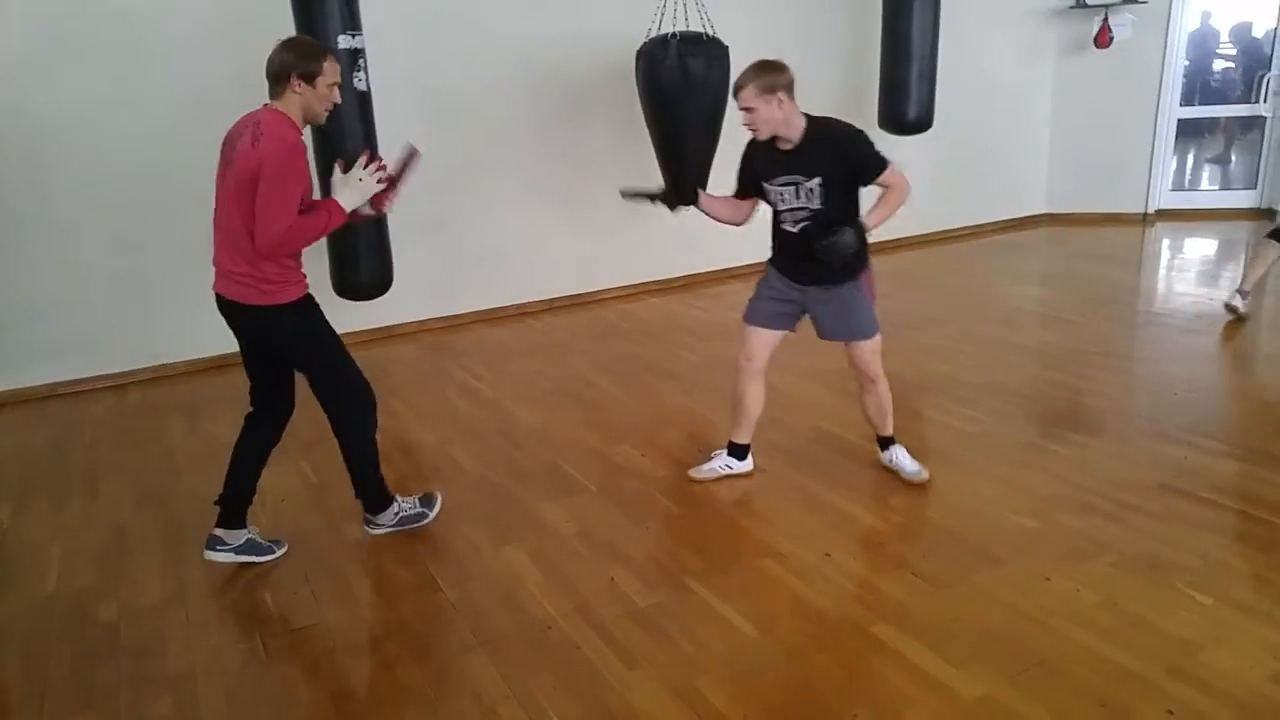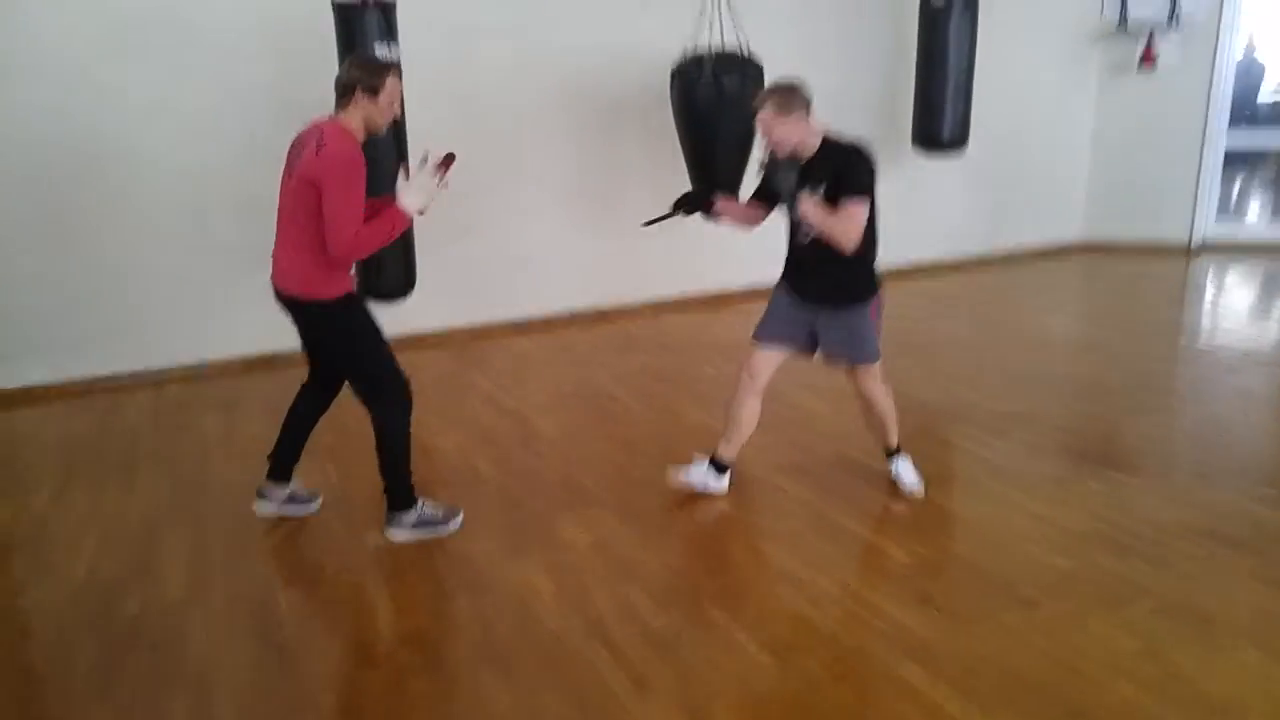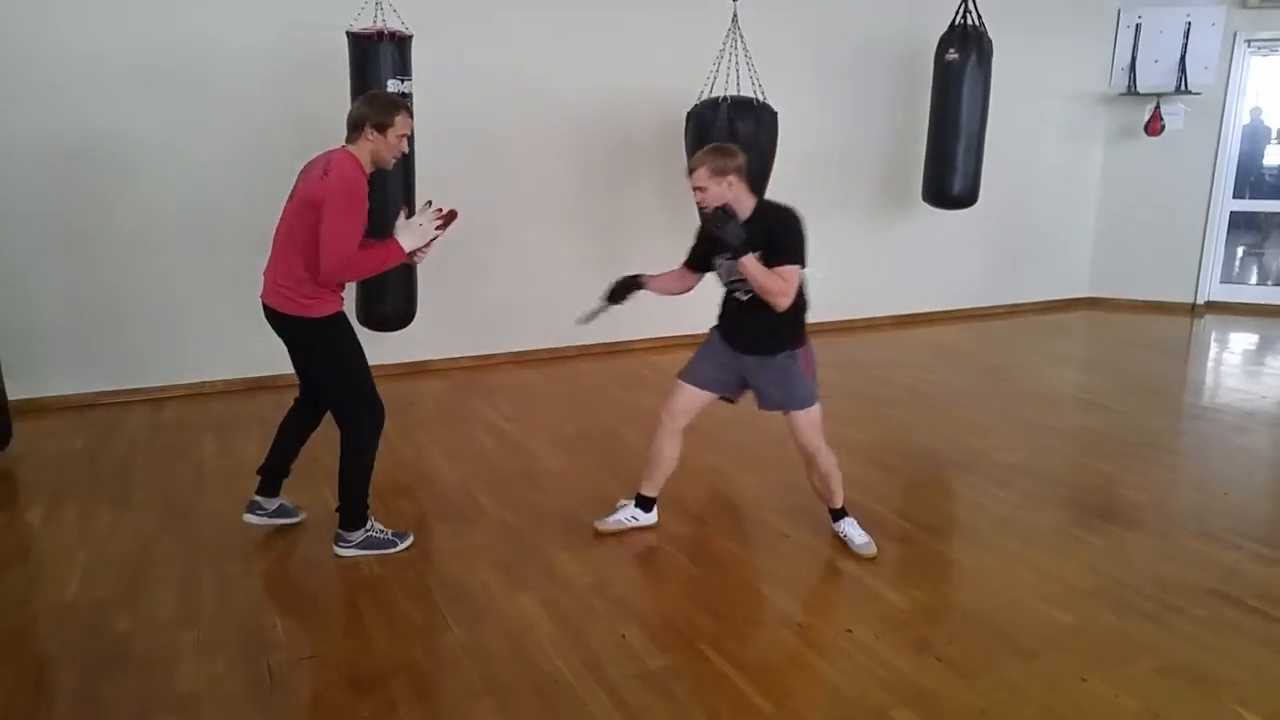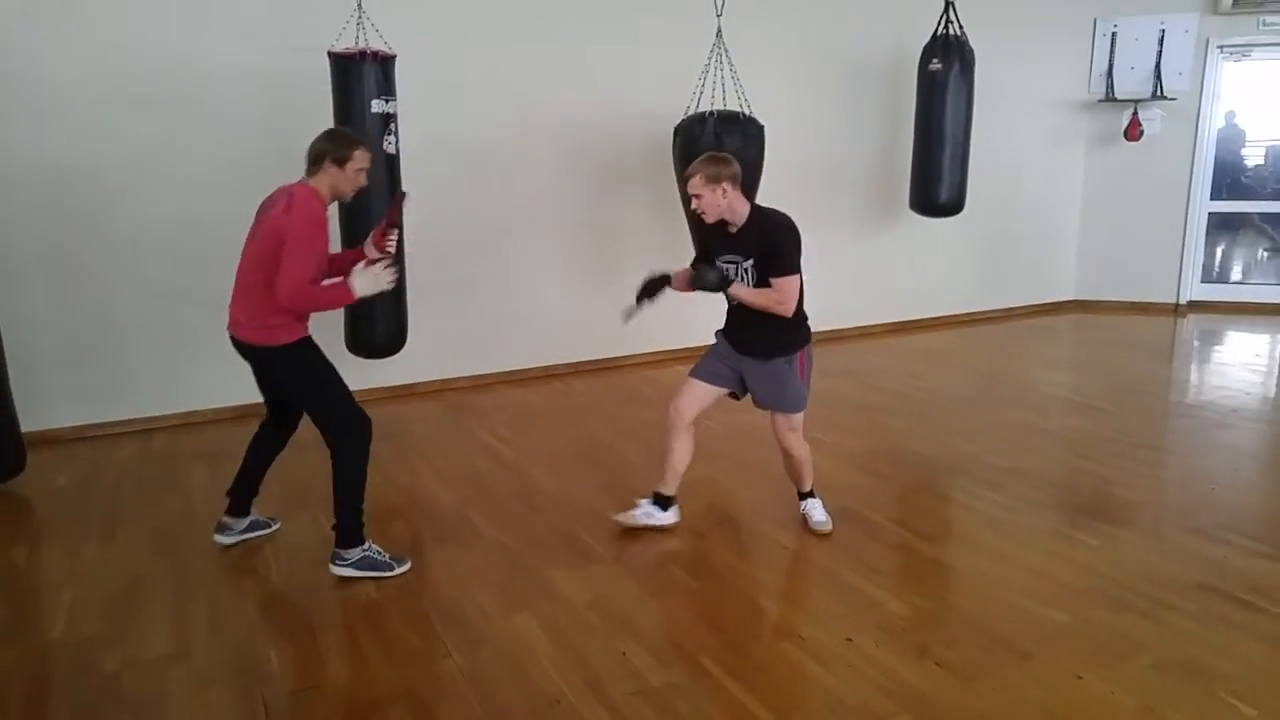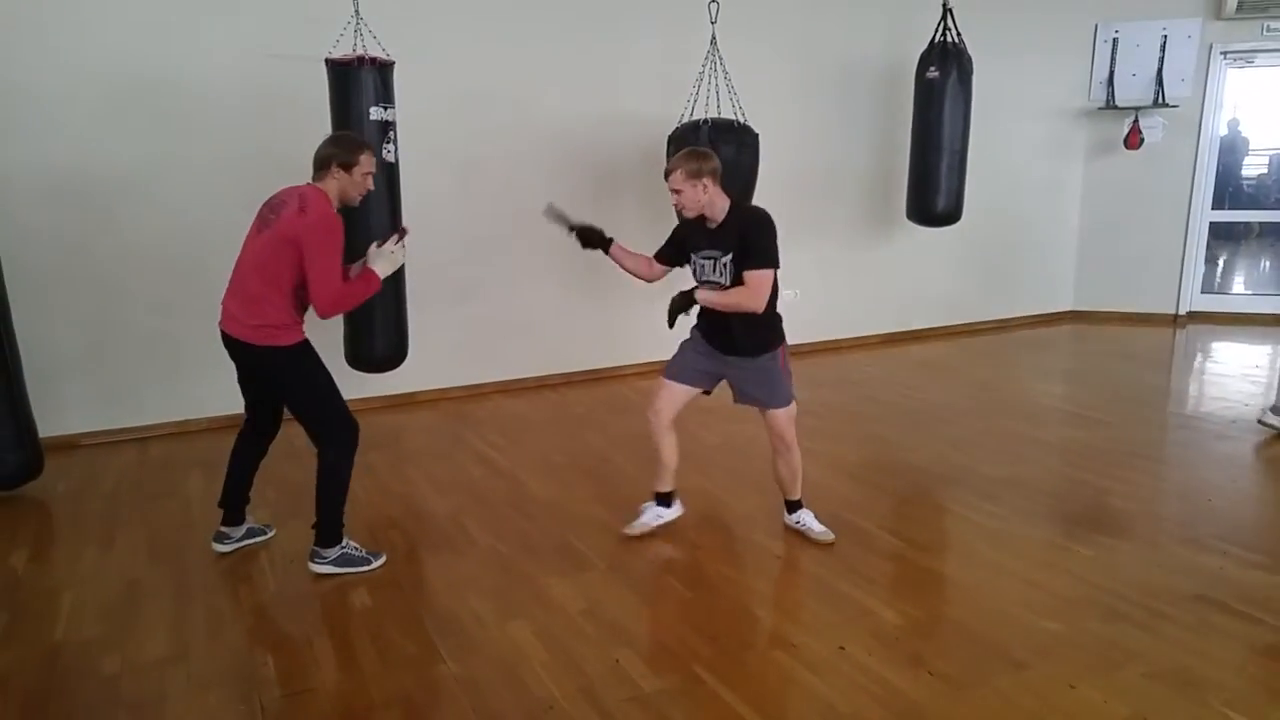
dt=0.5s
person 1, frame 1
left shoulder: (249, 129)
right shoulder: (283, 145)
right elbow: (275, 239)
left wrist: (347, 204)
right wrist: (340, 205)
left hip: (239, 296)
right hip: (274, 300)
left knee: (271, 405)
right knee: (352, 399)
left ankle: (229, 530)
right ankle: (380, 509)
person 1, frame 2
left shoulder: (317, 135)
right shoulder: (344, 155)
right elbow: (345, 246)
left wrist: (395, 203)
right wrist: (405, 208)
left hip: (296, 285)
right hip: (322, 294)
left knee: (325, 379)
right knee: (390, 394)
left ankle: (276, 486)
right ankle: (403, 510)
person 1, frame 3
left shoulder: (332, 164)
right shoulder: (347, 182)
right elbow: (336, 268)
left wrist: (400, 244)
right wrist: (399, 245)
left hip: (288, 304)
right hip: (309, 311)
left knee: (315, 399)
right knee: (364, 415)
left ankle: (266, 498)
right ankle: (353, 530)
person 1, frame 4
left shoulder: (289, 198)
right shoulder: (309, 214)
right elbow: (290, 295)
left wrist: (364, 254)
right wrist: (353, 289)
left hip: (252, 333)
right hip: (276, 338)
left knee: (283, 416)
right knee: (352, 429)
left ankle: (235, 517)
right ankle: (350, 548)
person 1, frame 5
left shoulder: (290, 200)
right shoulder: (323, 218)
right elbow: (328, 303)
left wrist: (355, 270)
right wrist: (376, 273)
left hip: (240, 331)
right hip: (273, 340)
left knee: (261, 423)
right knee: (340, 434)
left ankle: (231, 525)
right ankle: (328, 548)
person 2, frame 1
left shoulder: (842, 140)
right shoulder: (758, 152)
left elbow: (898, 188)
right elbow: (740, 211)
left wrist: (858, 228)
right wrist: (696, 198)
left hip: (841, 277)
right hip: (784, 275)
left knee: (869, 370)
right knee: (749, 361)
left ankle: (890, 447)
right ankle: (737, 455)
person 2, frame 2
left shoulder: (850, 159)
right shoulder: (781, 165)
left elbow: (848, 237)
right elbow: (751, 215)
left wrist: (793, 188)
right wrist: (712, 204)
left hip: (849, 300)
right hip: (795, 293)
left knee: (871, 388)
right knee: (751, 379)
left ankle: (896, 459)
right ankle: (716, 471)
person 2, frame 3
left shoulder: (781, 222)
right shoulder: (714, 228)
left elbow: (782, 296)
right elbow: (685, 279)
left wrist: (739, 249)
right wrist: (641, 282)
left hip: (781, 351)
right hip: (728, 342)
left knee: (812, 444)
right knee: (671, 418)
left ankle: (841, 519)
right ankle: (643, 507)
person 2, frame 4
left shoulder: (776, 228)
right shoulder: (714, 232)
left elbow: (784, 304)
right elbow: (695, 275)
left wrist: (725, 285)
right wrist: (667, 280)
left hip: (781, 351)
right hip: (732, 344)
left knee: (789, 439)
right knee: (680, 413)
left ankle: (808, 499)
right ankle: (662, 507)
person 2, frame 5
left shoulder: (755, 223)
right shoulder: (688, 229)
left elbow: (756, 299)
right elbow: (653, 270)
left wrist: (696, 296)
right wrist: (606, 245)
left hip: (759, 348)
right hip: (707, 342)
left knee: (784, 436)
right knee: (659, 415)
left ankle: (796, 512)
right ankle: (665, 503)
